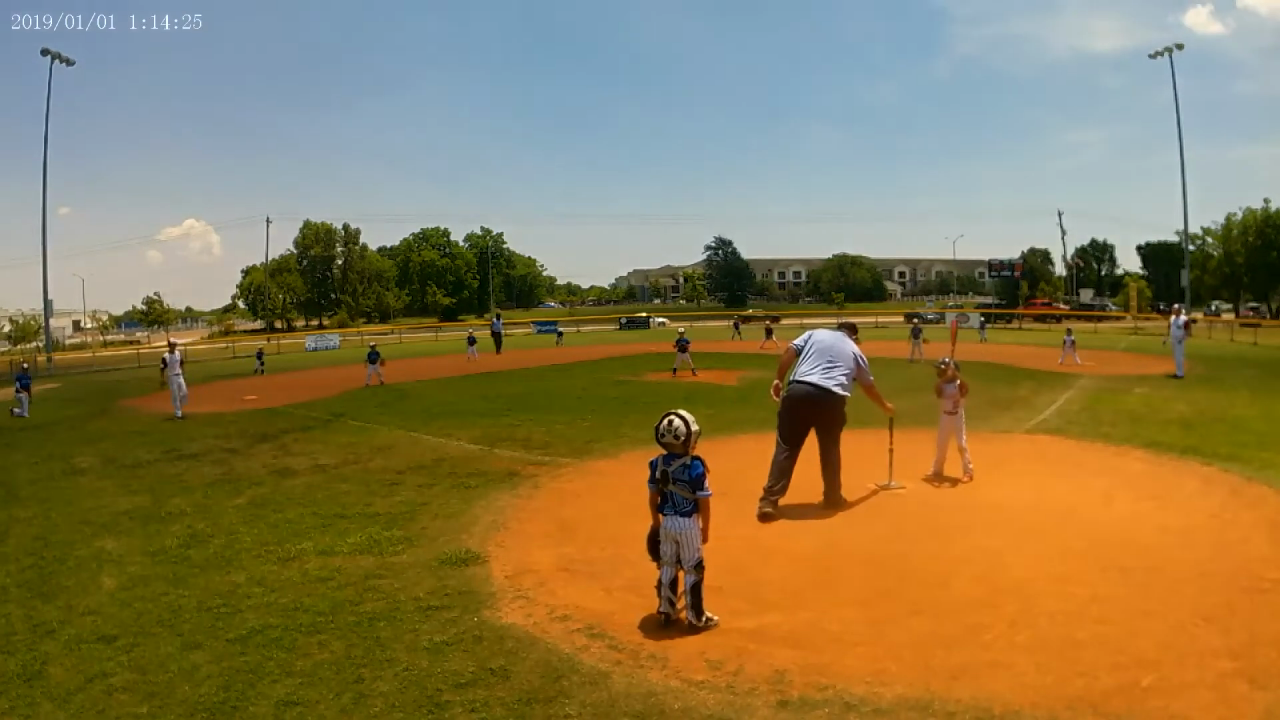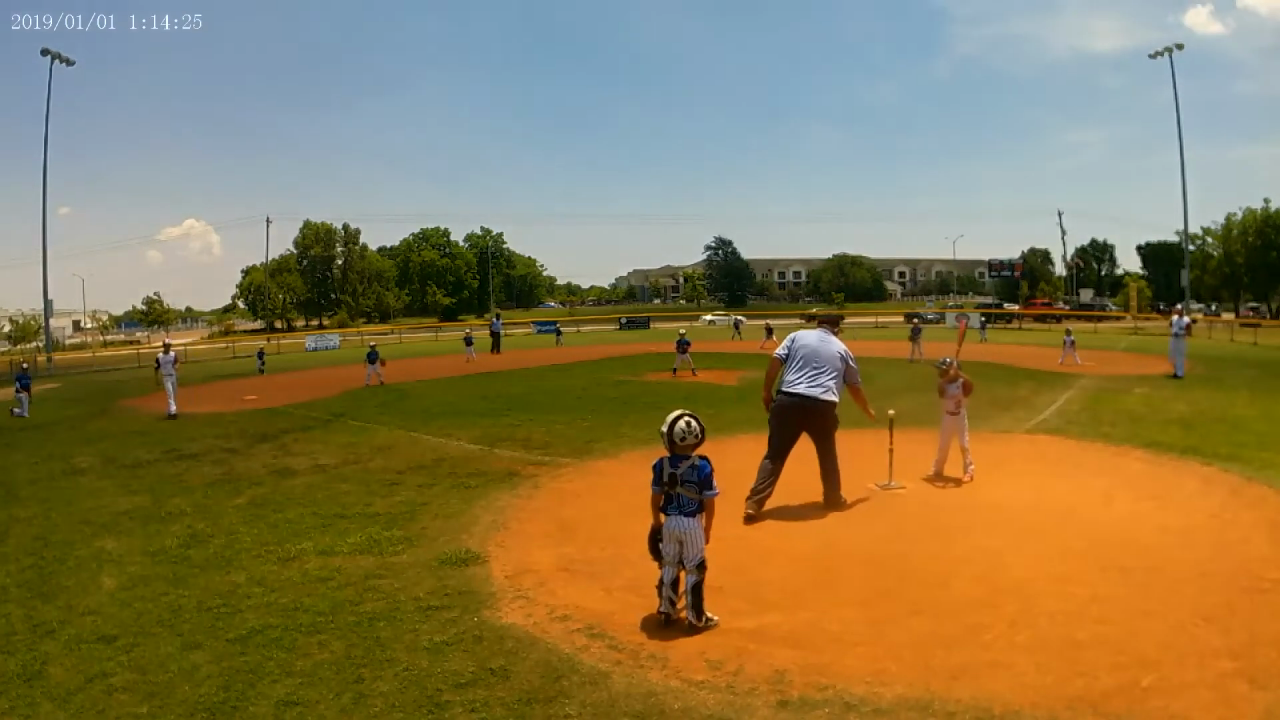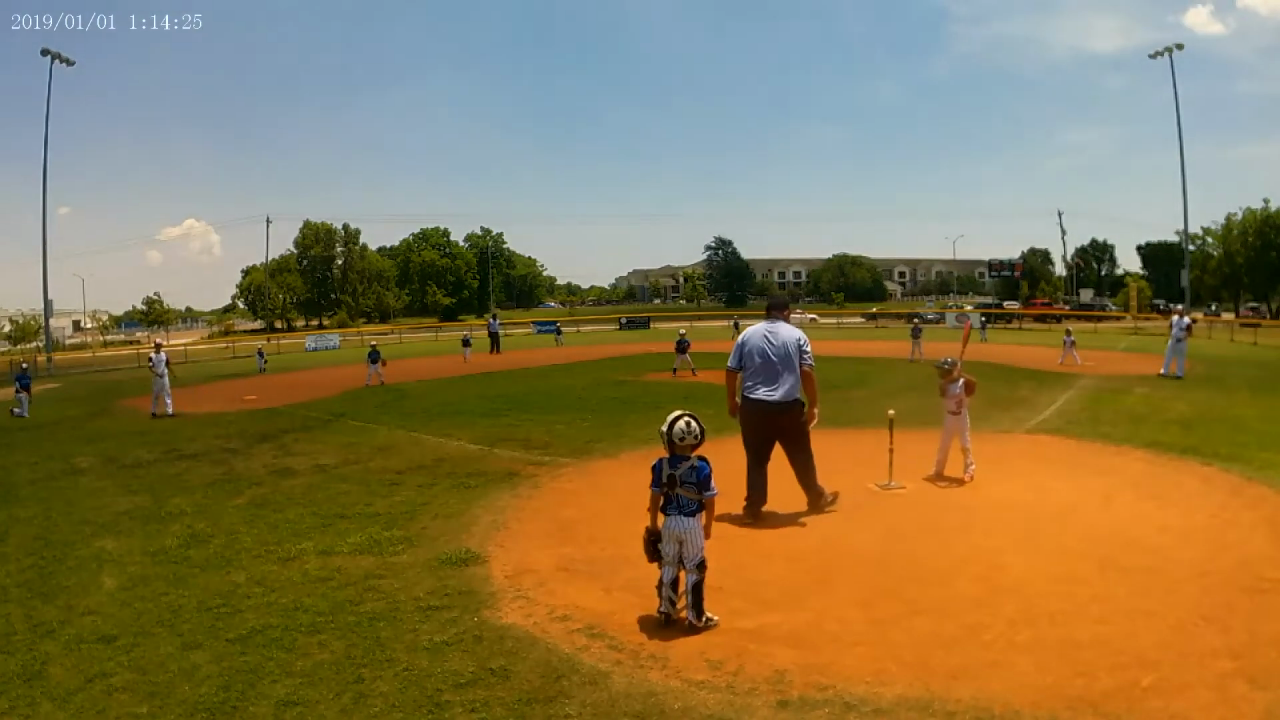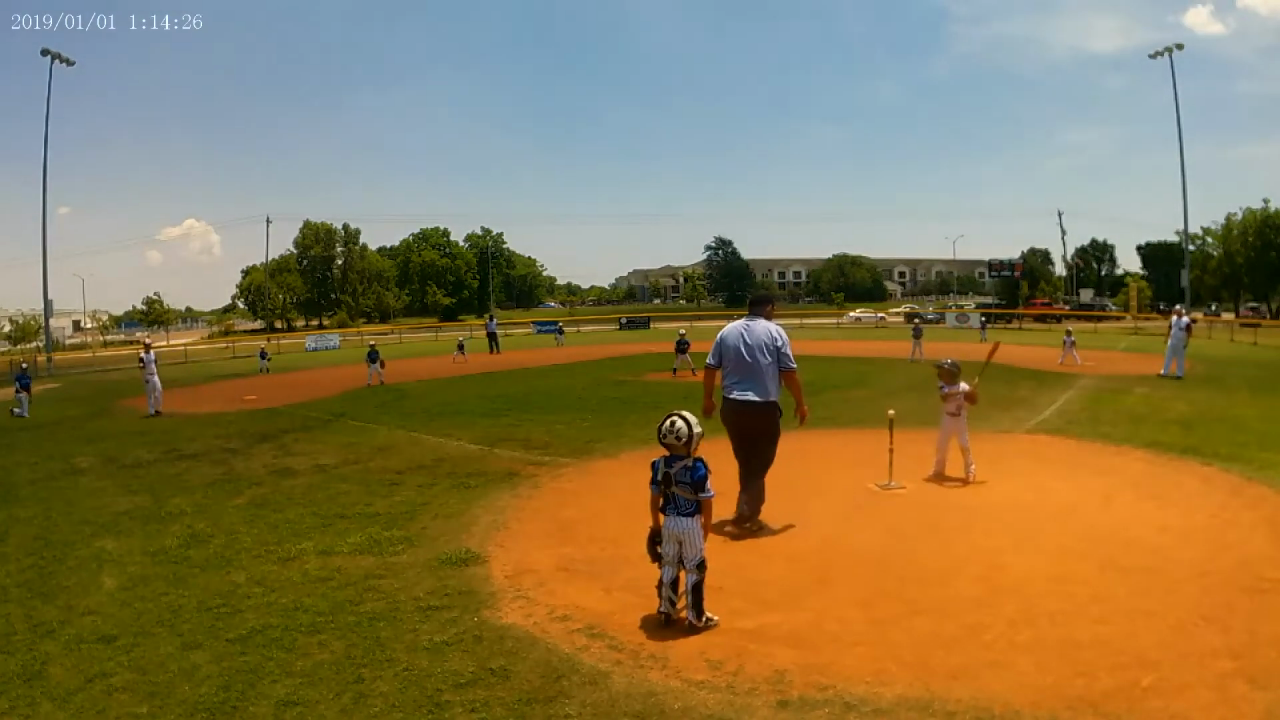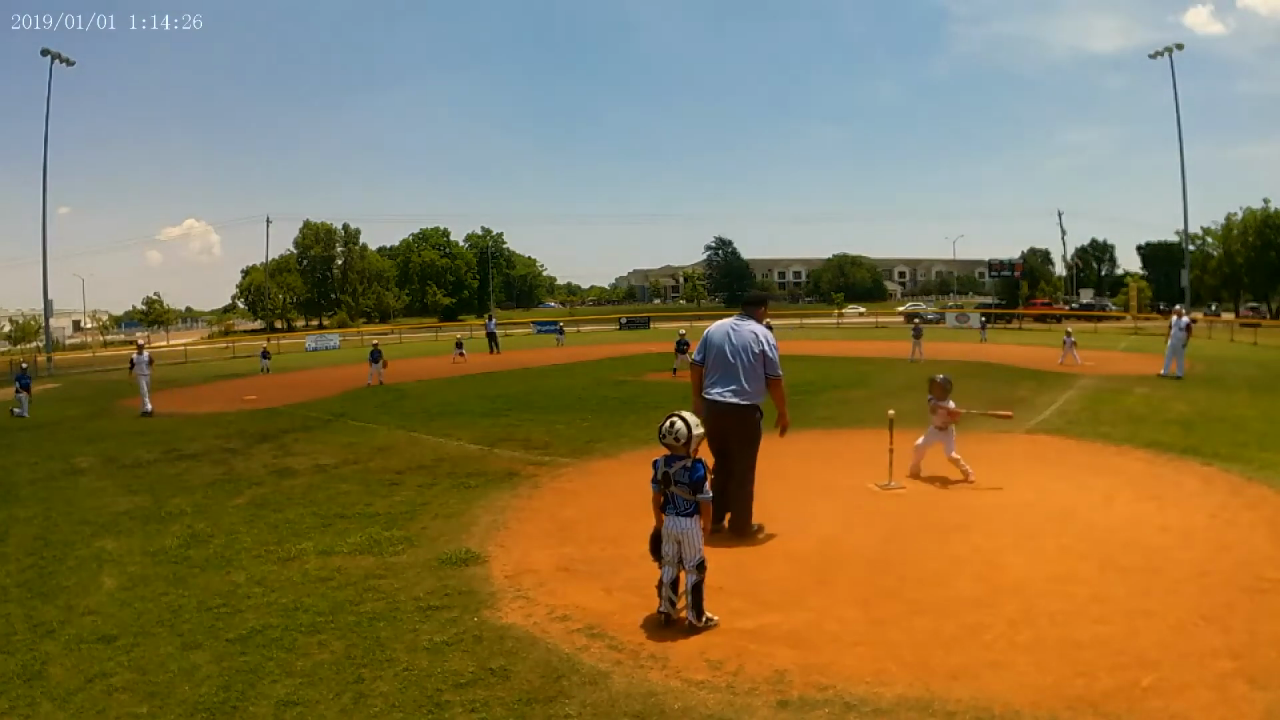
dt=0.4s
person 1, frame 1
left shoulder: (815, 334)
right shoulder: (854, 350)
left elbow: (790, 351)
right elbow: (869, 386)
left wrist: (778, 379)
right wrist: (884, 406)
left hip: (799, 392)
right hip: (831, 399)
left knee: (786, 447)
right knee: (830, 449)
left ankle: (769, 502)
right ankle: (833, 497)
person 1, frame 2
left shoulder: (797, 336)
right shoulder: (841, 348)
left elbow: (776, 361)
right elbow: (854, 387)
left wrist: (767, 392)
right wrist: (867, 410)
left hip: (788, 401)
right hip: (821, 406)
left knee: (775, 454)
right knee: (827, 452)
left ankle: (754, 503)
right ankle: (833, 498)
person 1, frame 3
left shoulder: (747, 334)
right shoulder: (796, 335)
left elbow: (731, 371)
right elbow: (807, 372)
left wrist: (732, 400)
right wrist: (813, 406)
left hip: (753, 406)
right hip: (788, 406)
left knee: (756, 460)
right knee: (801, 456)
left ankle: (753, 509)
right ankle: (817, 499)
person 1, frame 4
left shoulder: (727, 331)
right shoulder: (775, 332)
left elbow: (710, 368)
right elbow: (789, 373)
left wrist: (708, 399)
right wrist: (800, 403)
left hip: (732, 407)
right hip: (763, 408)
left knee: (746, 462)
right knee: (760, 464)
left ankle: (747, 511)
right ankle: (744, 517)
person 1, frame 5
left shoulder: (714, 328)
right shoulder: (762, 335)
left elbow: (696, 365)
right elbow: (774, 380)
left wrist: (697, 399)
right wrist: (782, 412)
left hip: (712, 408)
right hip: (743, 411)
left knee: (722, 466)
right knee: (742, 470)
left ankle: (716, 520)
right ankle: (741, 525)
person 2, frame 1
left shoulder: (657, 464)
right shoulder: (696, 467)
left elbow: (653, 498)
right elbow: (704, 502)
left wrist: (655, 523)
right wrist: (706, 528)
left hip: (667, 523)
right hip: (688, 524)
left knee: (667, 567)
right knee: (693, 570)
left ankle: (666, 611)
right ankle: (696, 617)
person 2, frame 2
left shoulder: (661, 465)
right shoulder: (702, 466)
left elbow: (655, 498)
right elbow: (709, 502)
left wrist: (656, 522)
right wrist: (707, 529)
left hip: (670, 522)
right hip: (692, 523)
left knee: (669, 567)
right knee: (695, 570)
left ankle: (666, 611)
right ankle: (696, 617)
person 2, frame 3
left shoulder: (661, 466)
right shoulder: (701, 467)
left elbow: (655, 499)
right elbow: (709, 502)
left wrist: (653, 524)
right wrist: (708, 526)
left hip: (670, 523)
right hip: (692, 523)
left knee: (668, 567)
right knee: (695, 570)
left ankle: (666, 611)
right ankle: (696, 617)
person 2, frame 4
left shoulder: (659, 465)
right shoulder: (697, 468)
left elbow: (654, 499)
right elbow: (706, 503)
left wrist: (655, 524)
right wrist: (706, 528)
left hip: (669, 523)
right hip: (691, 524)
left knee: (669, 567)
right knee: (695, 570)
left ankle: (666, 611)
right ankle: (696, 617)
person 2, frame 5
left shoulder: (660, 464)
right shoulder: (697, 468)
left elbow: (656, 499)
right elbow: (705, 504)
left wrist: (659, 524)
right wrist: (706, 528)
left hip: (669, 523)
right hip: (690, 524)
left knee: (669, 567)
right knee: (695, 570)
left ankle: (666, 611)
right ankle: (696, 617)
